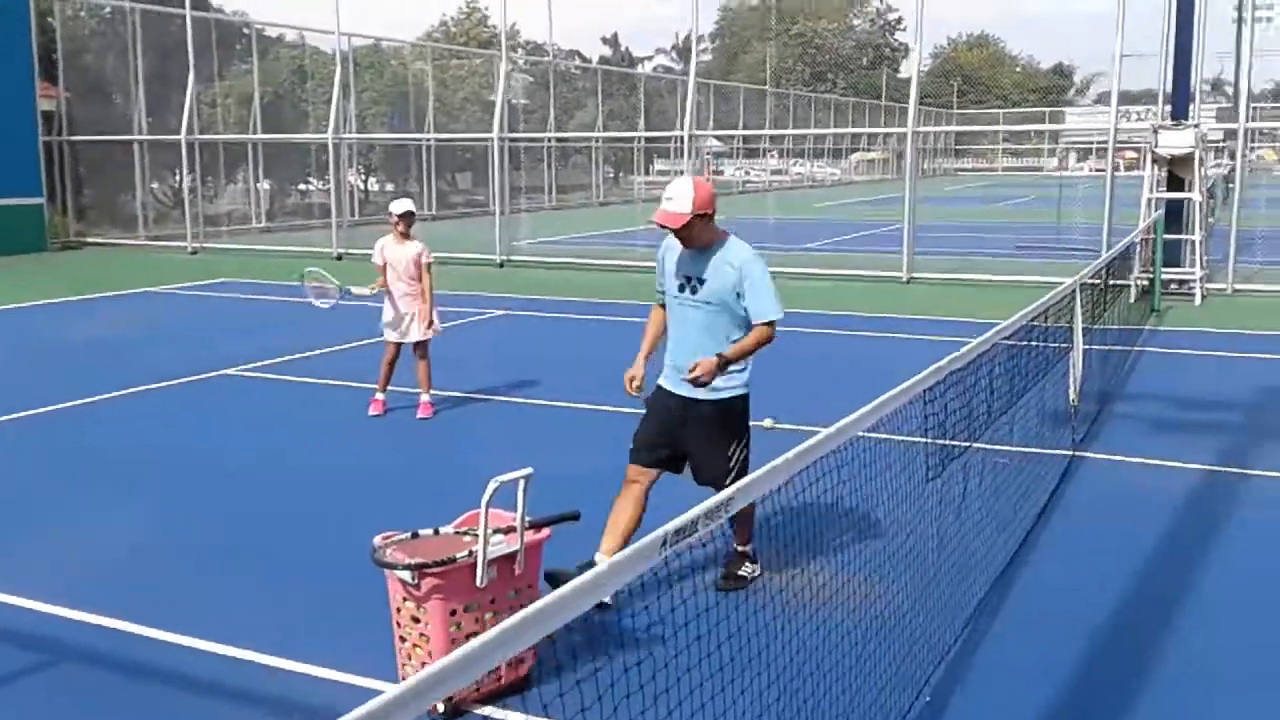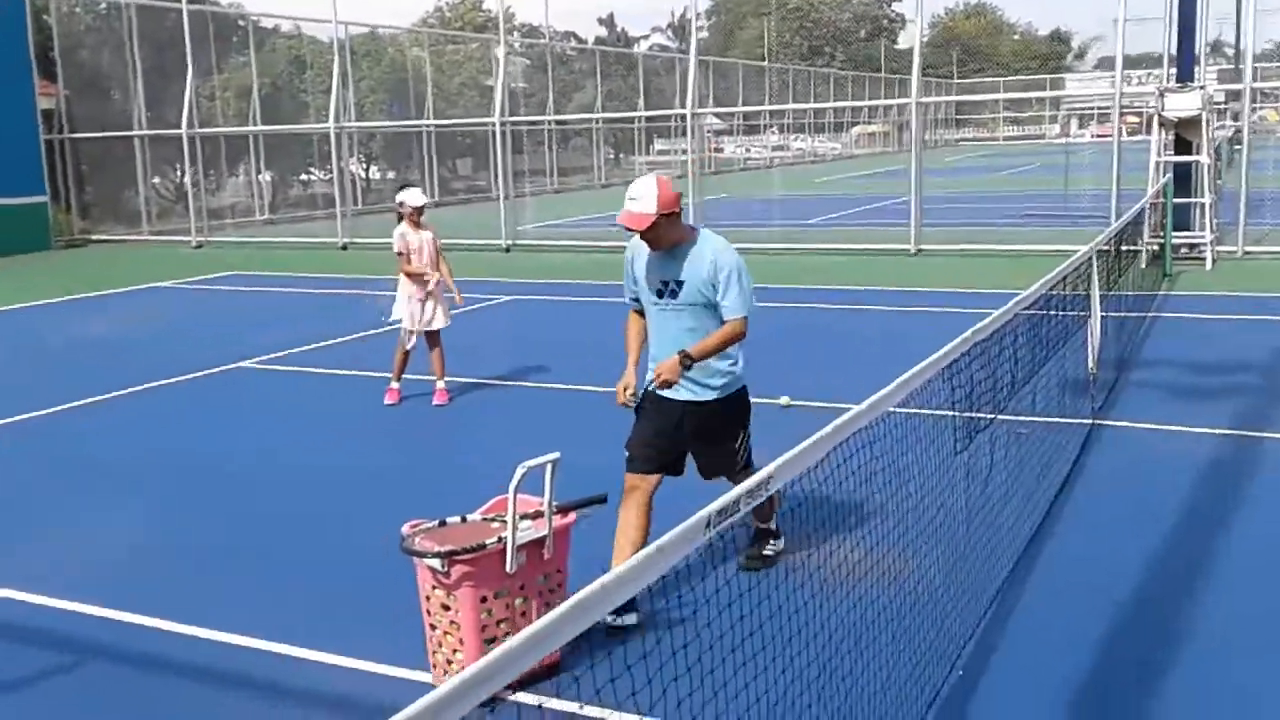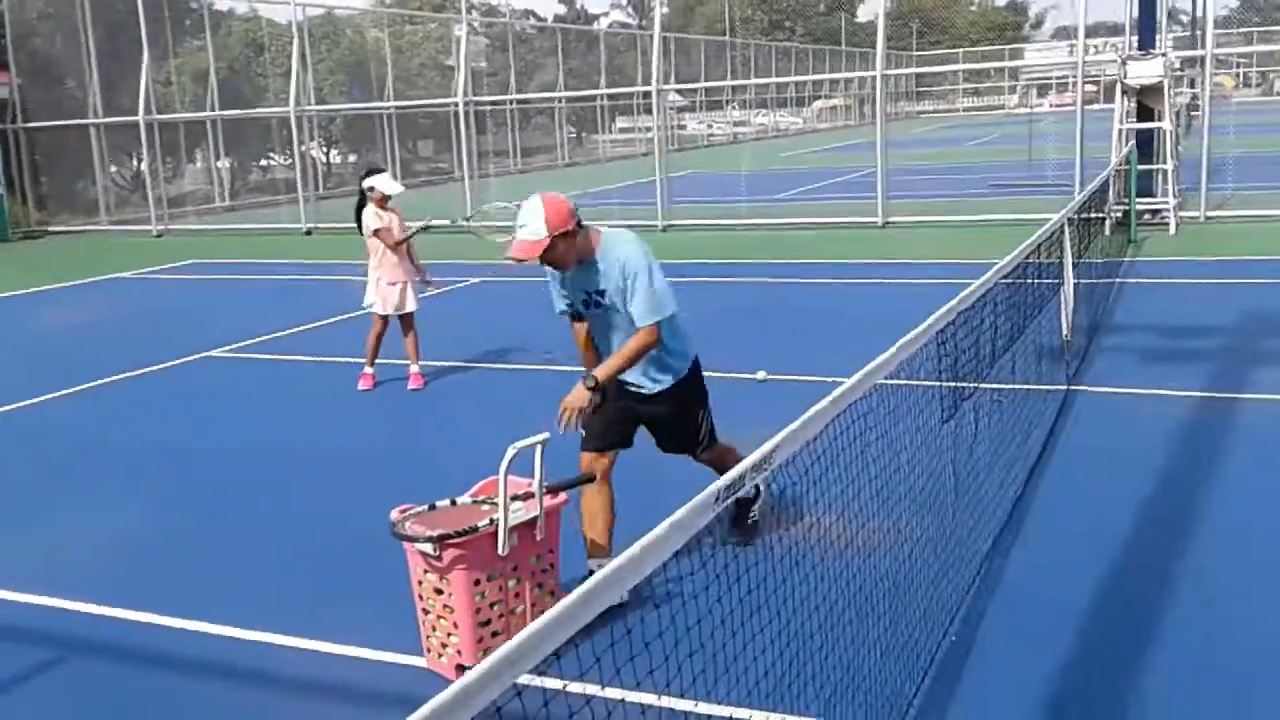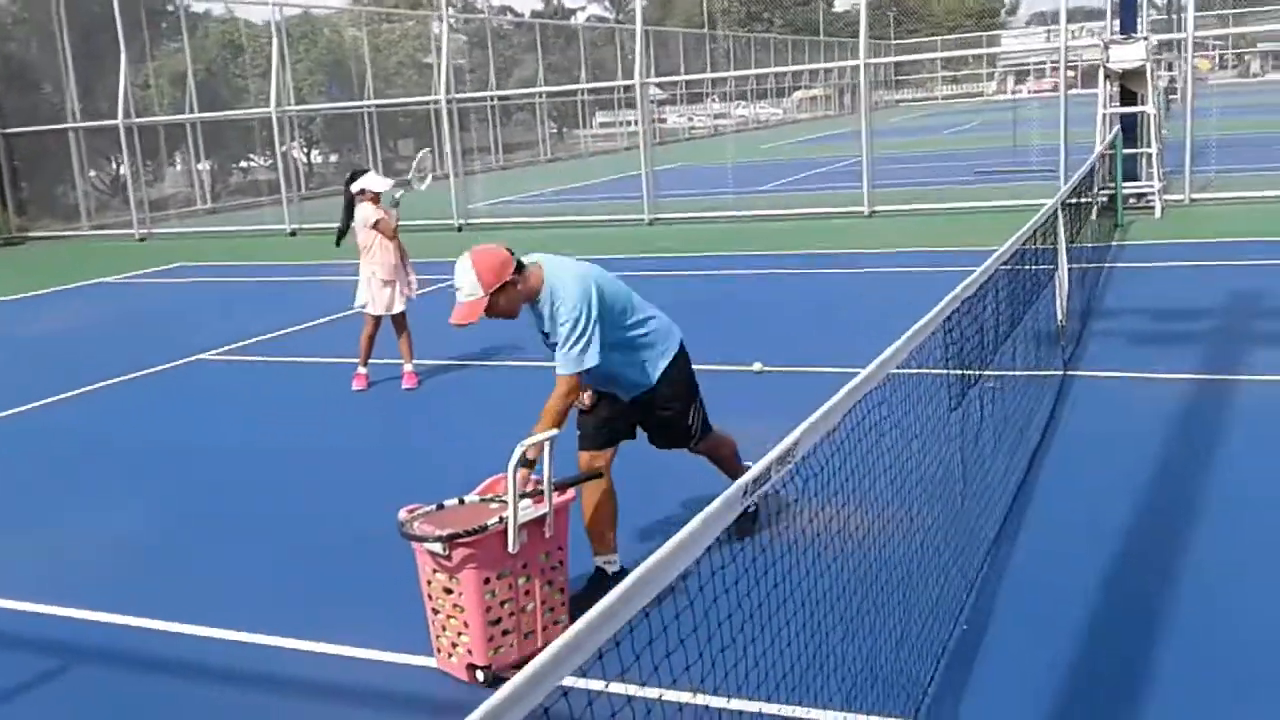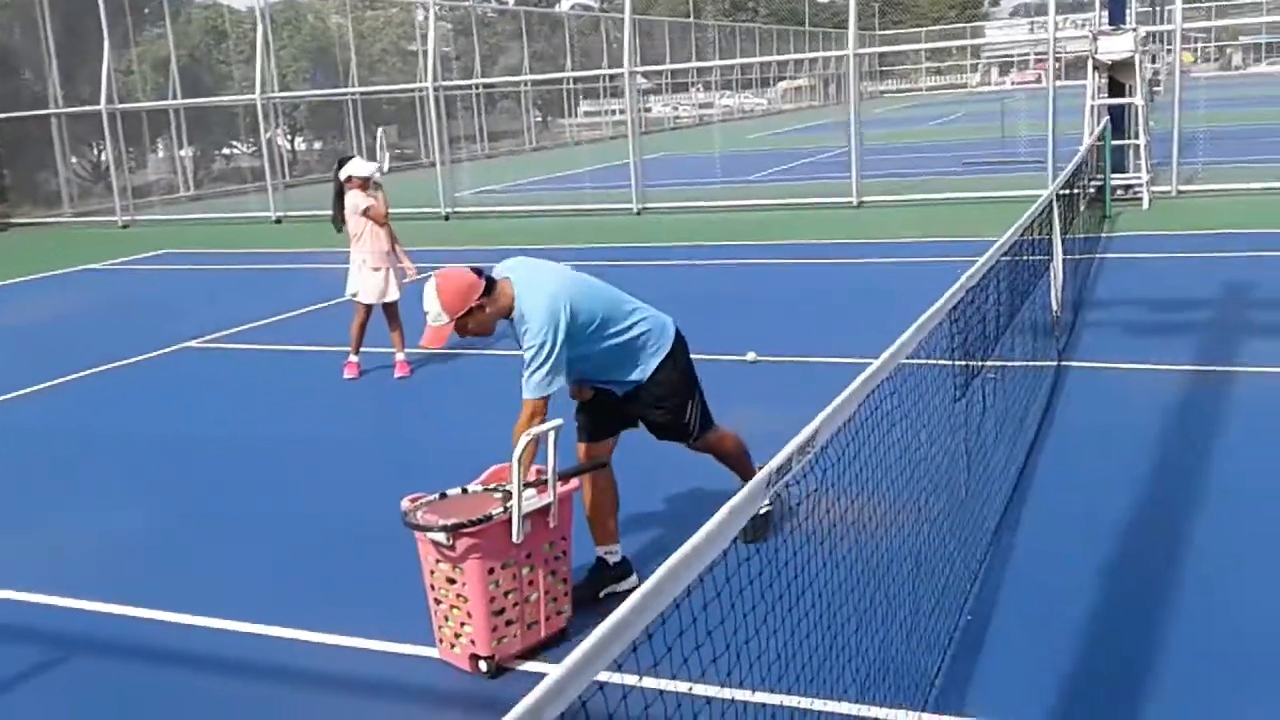
dt=0.2s
person 1, frame 1
left shoulder: (743, 262)
right shoulder: (669, 250)
left elbow: (765, 329)
left wrist: (720, 362)
right wrist: (641, 360)
left hip: (722, 398)
right hip: (671, 390)
left knee: (730, 487)
right knee: (637, 476)
left ankle: (744, 555)
right ankle: (599, 572)
person 1, frame 2
left shoulder: (719, 256)
right shoulder: (635, 254)
left elbow: (737, 327)
left wrist: (683, 359)
right wrist: (630, 368)
left hip: (719, 391)
right hip: (660, 393)
left knee: (740, 476)
right knee: (637, 484)
left ankle: (768, 529)
person 1, frame 3
left shoulder: (629, 255)
right shoulder: (561, 263)
left elbow: (650, 334)
left wrist: (592, 383)
right wrist: (592, 380)
left hip: (670, 373)
right hip: (614, 379)
left knee: (705, 451)
right knee: (592, 467)
left ankle: (747, 495)
right ankle: (601, 574)
person 1, frame 4
left shoulder: (572, 295)
right shoulder: (526, 272)
left elbow: (565, 390)
left wrist: (527, 461)
right wrist: (585, 384)
left hip: (658, 364)
right hip: (609, 374)
left knee: (702, 441)
right knee: (592, 464)
right ankle: (609, 570)
person 1, frame 5
left shoulder: (540, 315)
right shoulder: (505, 273)
left elbow: (534, 414)
right wrist: (577, 376)
left hip: (654, 357)
right hip: (608, 365)
left knee: (702, 437)
right knee: (591, 456)
right ankle: (612, 564)
person 2, frame 1
left shoulder: (419, 246)
right shoulder: (383, 245)
left elbow: (426, 279)
right elbow: (382, 276)
left wrist: (428, 309)
right wrist: (378, 285)
left hip: (419, 307)
right hip: (397, 308)
left knee: (422, 354)
right knee: (390, 355)
left ankle: (425, 399)
right ankle: (379, 397)
person 2, frame 2
left shoulder: (429, 231)
right shoulder: (400, 233)
left elbow: (439, 261)
right elbow: (405, 268)
left wrist: (453, 288)
right wrist: (427, 273)
left hip: (433, 294)
right hip: (411, 295)
left knee: (435, 341)
right knee: (405, 343)
left ankle: (440, 386)
right ankle: (394, 385)
person 2, frame 3
left shoulder: (393, 213)
right shoulder: (370, 214)
left elbow: (407, 245)
right elbow: (393, 242)
left wrist: (420, 269)
left hip: (404, 277)
right hip: (383, 278)
left knee: (409, 325)
right knee: (379, 326)
left ankle: (415, 370)
right ankle: (368, 371)
person 2, frame 4
left shoulder: (381, 210)
right shoulder: (365, 210)
left elbow: (397, 243)
right elbow: (391, 232)
left wrist: (410, 272)
right wrist: (393, 212)
left hip: (395, 275)
right hip: (374, 277)
left knee: (401, 324)
right knee: (371, 327)
left ankle: (408, 369)
right ankle: (361, 371)
person 2, frame 5
left shoulder: (371, 197)
right shoulder: (354, 197)
left elbow: (389, 231)
right elbow: (383, 218)
left wrist: (404, 259)
right wrist: (379, 193)
left hip: (386, 263)
right hip: (366, 265)
left knee: (392, 312)
right knee: (362, 315)
left ankle: (400, 358)
right ankle: (353, 359)
